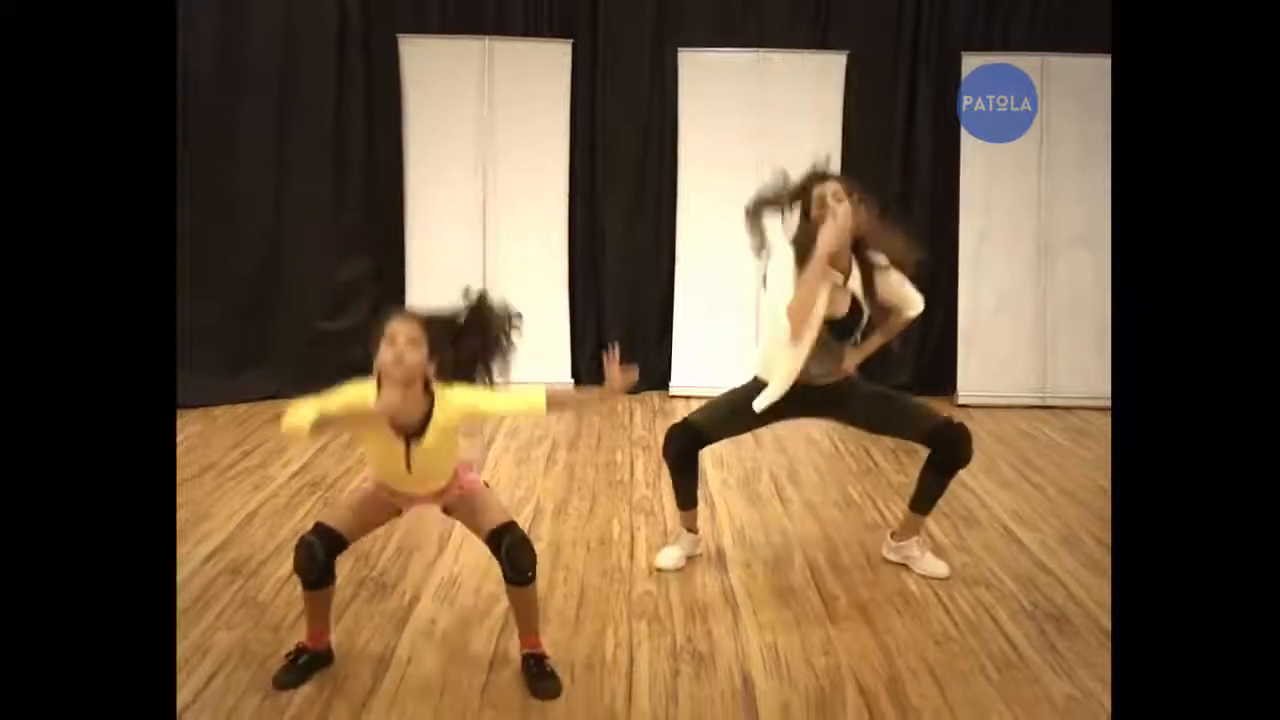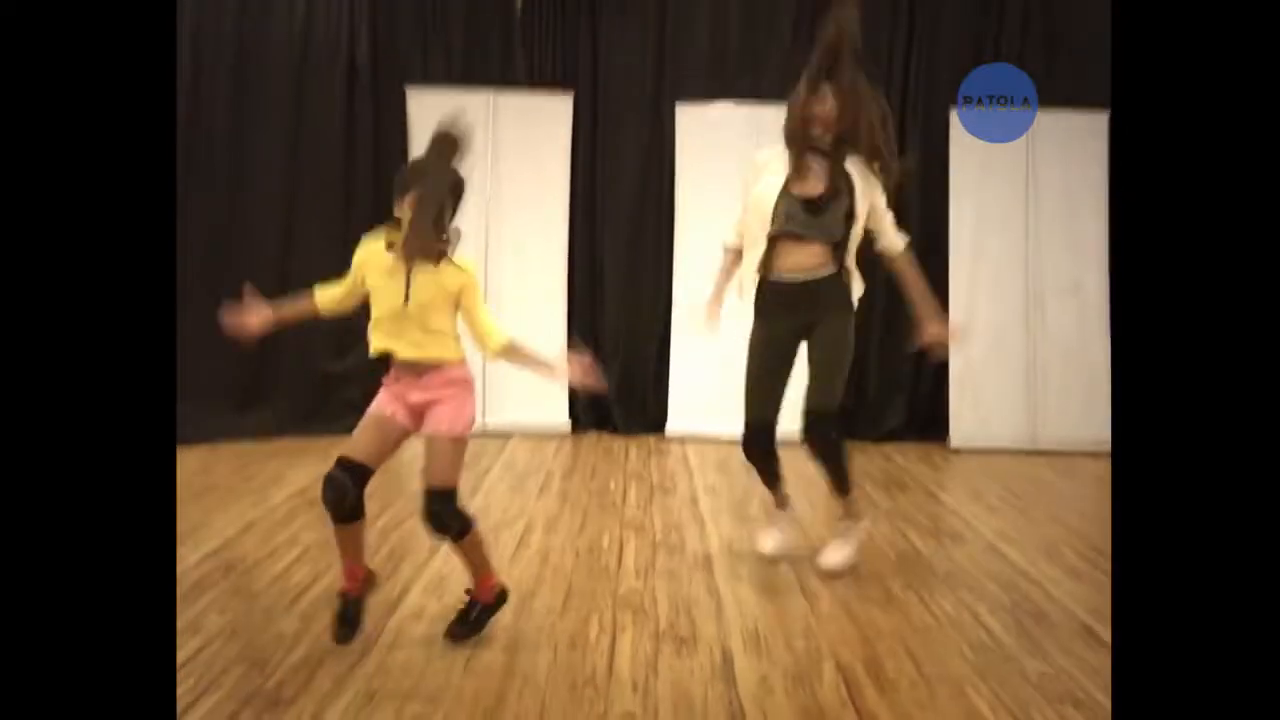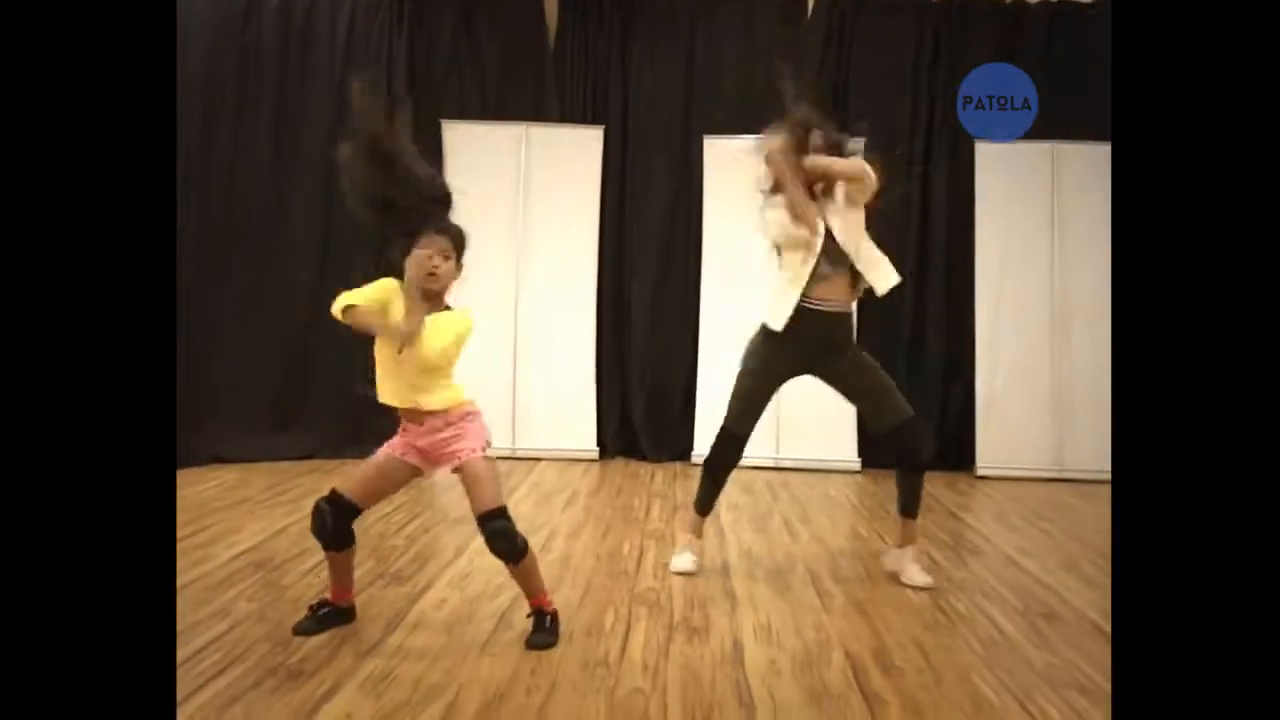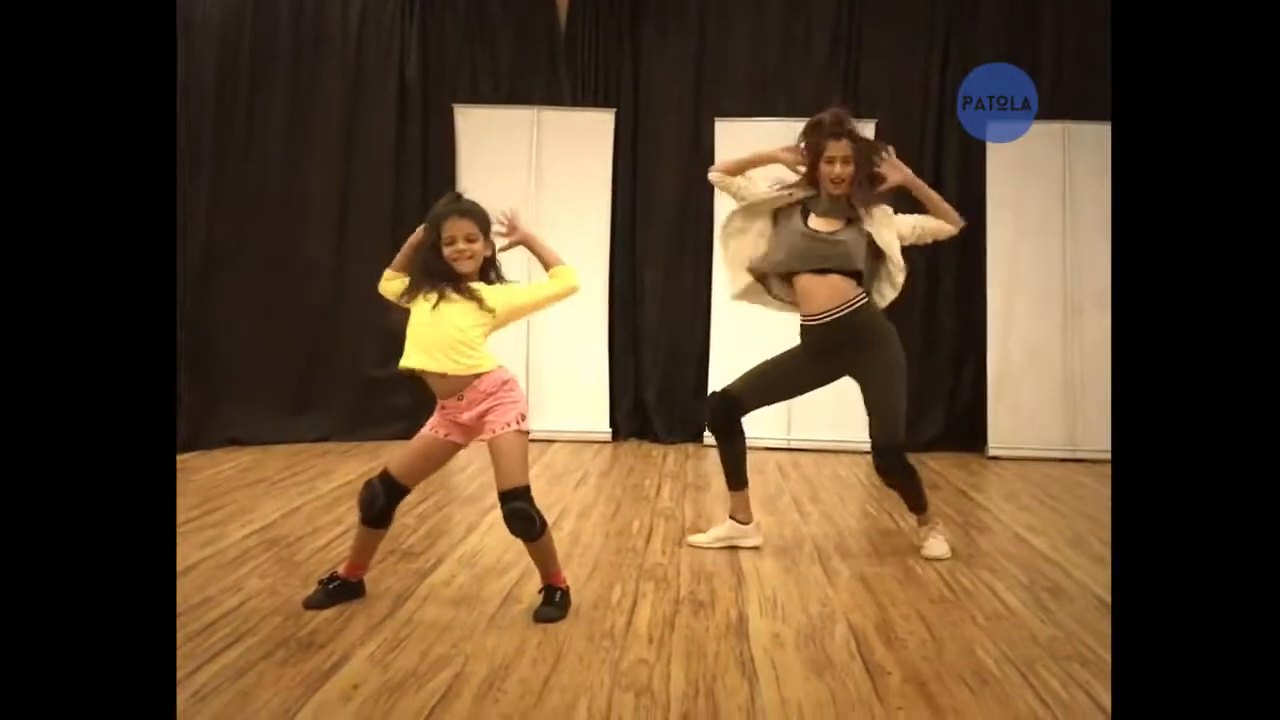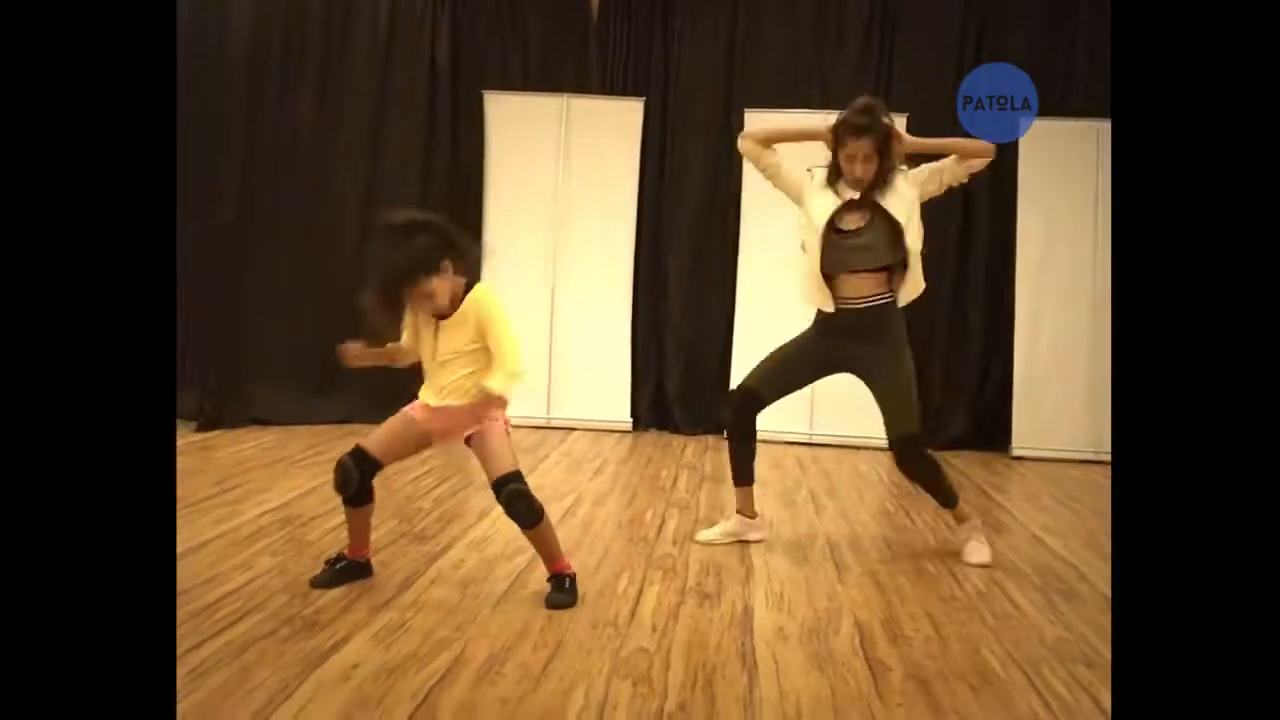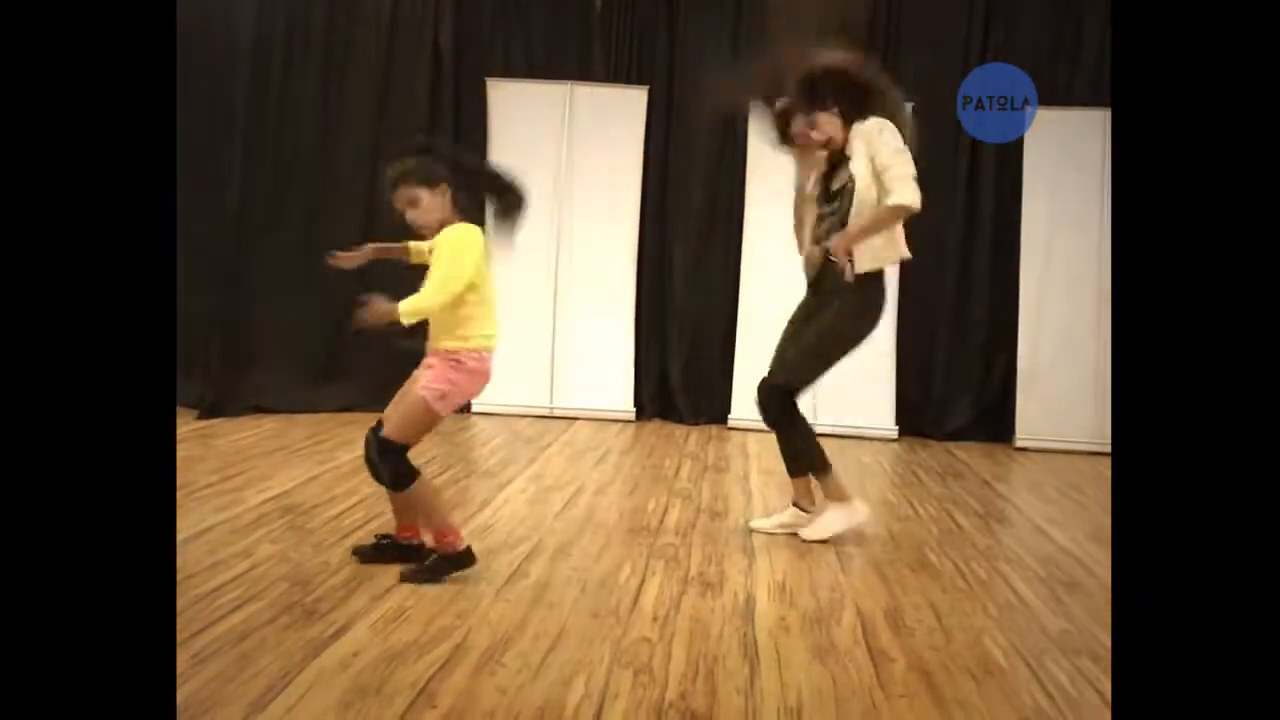
dt=0.7s
person 1, frame 1
left shoulder: (876, 269)
right shoulder: (794, 266)
left elbow: (912, 307)
right elbow: (797, 320)
left wrist: (862, 352)
right wrist: (824, 244)
left hip: (842, 388)
right hip: (786, 388)
left knee: (955, 441)
right knee: (680, 440)
left ankle: (904, 539)
right ankle: (688, 533)
person 1, frame 2
left shoulder: (857, 174)
right shoulder: (770, 166)
left elbow: (891, 244)
right elbow: (741, 238)
left wrist: (927, 313)
right wrist: (720, 288)
left hip: (830, 300)
right hip: (775, 303)
left knee: (818, 421)
right knee: (757, 435)
left ankle: (849, 520)
right ankle: (781, 513)
person 1, frame 3
left shoulder: (847, 197)
right shoulder: (777, 207)
left elbow: (864, 177)
right elbow: (804, 219)
left wrist: (816, 165)
right wrist: (784, 165)
left hip: (836, 343)
right hip: (784, 336)
left knee: (912, 437)
right knee: (732, 435)
left ankle: (905, 547)
right ankle: (692, 539)
person 1, frame 4
left shoulder: (873, 217)
right shoulder: (785, 207)
left elbow: (952, 225)
right elbow: (718, 175)
left wrist: (909, 181)
right wrist: (775, 156)
left hip: (869, 338)
right hip: (816, 347)
left knee: (888, 455)
right knee: (721, 407)
left ankle: (928, 526)
right ankle: (742, 522)
person 1, frame 5
left shoulder: (903, 188)
right shoulder: (817, 193)
left elbow: (982, 154)
right elbow: (748, 143)
left wrist: (905, 143)
right wrist: (814, 132)
left hip: (881, 331)
right hip: (829, 328)
left knee: (908, 446)
right knee: (741, 402)
left ankle: (966, 524)
right ankle: (747, 517)
person 1, frame 6
left shoulder: (876, 134)
right shoulder: (819, 164)
left elbow: (907, 200)
right elbow: (809, 239)
left wrist: (848, 236)
right wrist: (811, 178)
left hip: (853, 291)
right hip: (821, 288)
left knee: (776, 395)
right knee: (772, 392)
left ankle: (842, 501)
right ankle: (804, 507)
person 2, frame 1
left shoulder: (455, 403)
right shoulder: (363, 403)
left elbow: (533, 402)
right elbow: (295, 420)
left wrist: (601, 393)
right wrist: (362, 412)
left hip: (450, 482)
right hip: (390, 488)
left knee: (515, 550)
right knee: (314, 548)
left ankle: (533, 653)
right ankle: (315, 645)
person 2, frame 2
left shoulder: (457, 274)
right shoulder: (370, 253)
left elbow: (491, 339)
right elbow: (341, 297)
left wrist: (552, 369)
right wrist: (272, 315)
left hip: (446, 390)
right hip: (398, 388)
left knee: (439, 508)
right knee: (339, 485)
left ankle: (487, 592)
right ankle: (354, 583)
person 2, frame 3
left shoulder: (457, 320)
right shoulder: (390, 292)
left elbow: (425, 353)
right elbow: (345, 308)
left wrist: (403, 325)
right wrist: (395, 309)
left hip: (456, 430)
right hip: (412, 436)
left knee: (496, 528)
right knee: (330, 516)
left ankle: (543, 609)
right ankle: (339, 601)
person 2, frame 4
left shoulder: (496, 296)
right shoulder: (423, 291)
left elbow: (566, 282)
right elbow: (390, 283)
left wrist: (527, 241)
right wrist: (415, 240)
left hip: (494, 397)
right hip: (449, 411)
left knee: (517, 507)
right knee: (380, 492)
left ankle: (555, 587)
right ankle: (350, 577)
person 2, frame 5
left shoulder: (481, 302)
right shoulder: (417, 306)
left elbow: (509, 367)
right elbow: (410, 352)
left wrist: (478, 402)
right wrist: (369, 355)
left hip: (480, 408)
right hip: (431, 406)
left knee: (512, 491)
right knee: (352, 469)
left ankle: (562, 574)
right ankle: (355, 558)
person 2, frame 6
left shoulder: (462, 237)
right shoulder: (447, 238)
left elbow: (429, 301)
right elbow: (419, 251)
left wrist: (389, 311)
right wrist: (371, 252)
left hip: (460, 363)
right hip: (441, 359)
left knee: (385, 454)
right knee: (380, 441)
left ankle: (452, 546)
right ankle: (407, 537)
